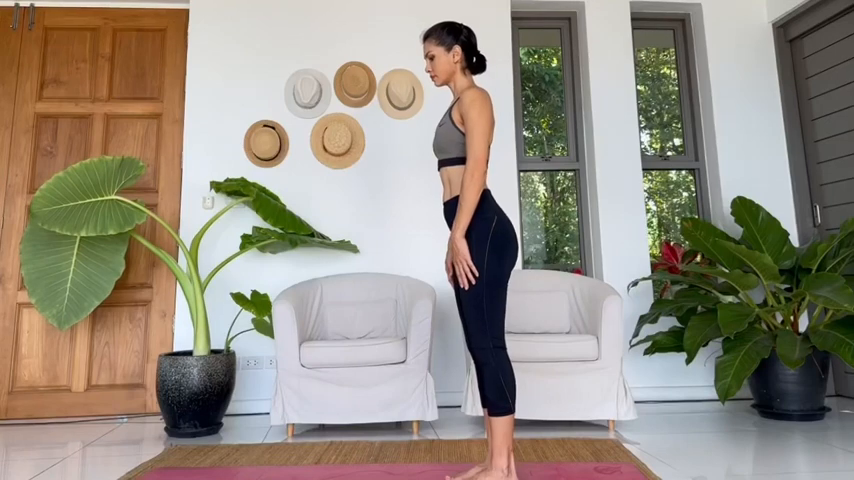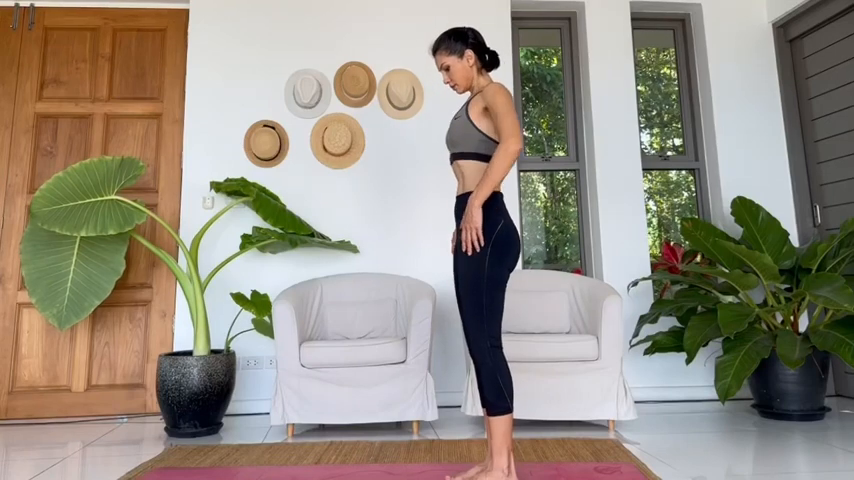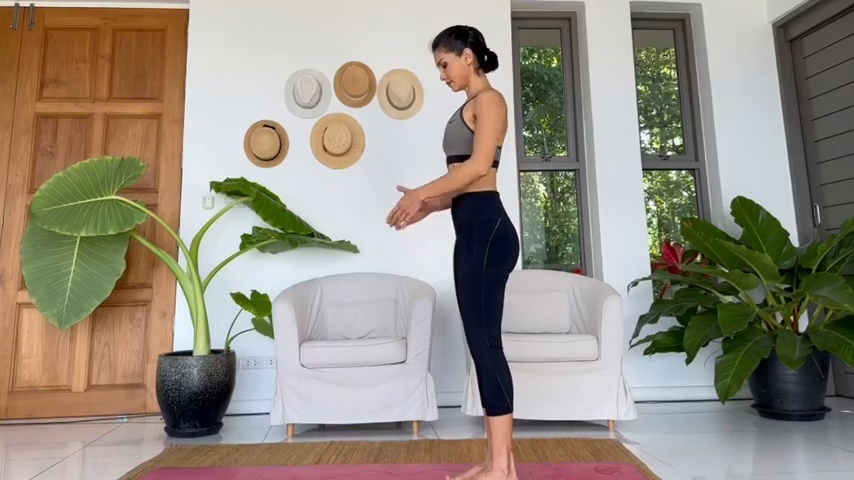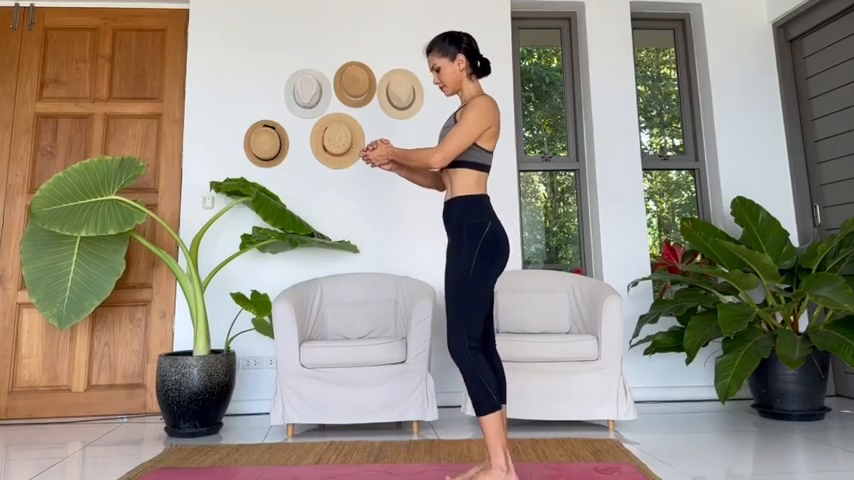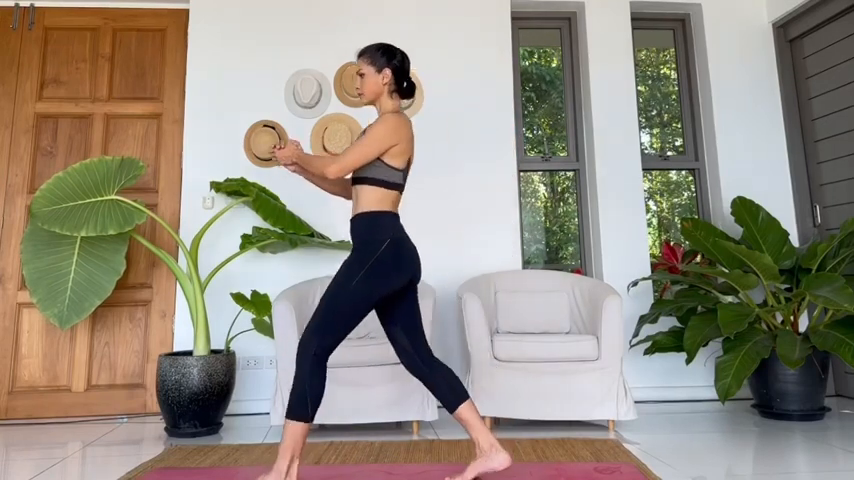
dt=1s
person 1, frame 1
left shoulder: (473, 97)
right shoulder: (459, 105)
left elbow: (476, 170)
left wrist: (459, 237)
left hip: (482, 230)
right hip: (471, 232)
left knee: (487, 344)
right knee: (481, 346)
person 1, frame 2
left shoulder: (493, 93)
right shoulder: (474, 105)
left elbow: (512, 143)
left wrist: (475, 203)
left hip: (488, 226)
right hip: (476, 227)
left knee: (485, 344)
right knee: (480, 345)
person 1, frame 3
left shoulder: (489, 99)
right shoulder: (471, 106)
left elbow: (478, 166)
left wrist: (421, 195)
right wrist: (423, 202)
left hip: (484, 227)
right hip: (472, 230)
left knee: (485, 342)
right knee: (482, 343)
person 1, frame 4
left shoulder: (482, 105)
right shoulder: (463, 112)
left elbow: (436, 159)
right elbow: (440, 178)
left wrist: (392, 153)
right wrist: (393, 163)
left hip: (476, 231)
right hip: (467, 234)
left knee: (462, 343)
right knee: (479, 344)
person 1, frame 5
left shoulder: (392, 124)
right shoulder: (387, 125)
left elbow: (333, 168)
right elbow: (349, 187)
left wrist: (298, 156)
right wrist: (300, 168)
left hip: (378, 249)
right hip: (390, 252)
left knee: (313, 347)
right knee: (417, 355)
